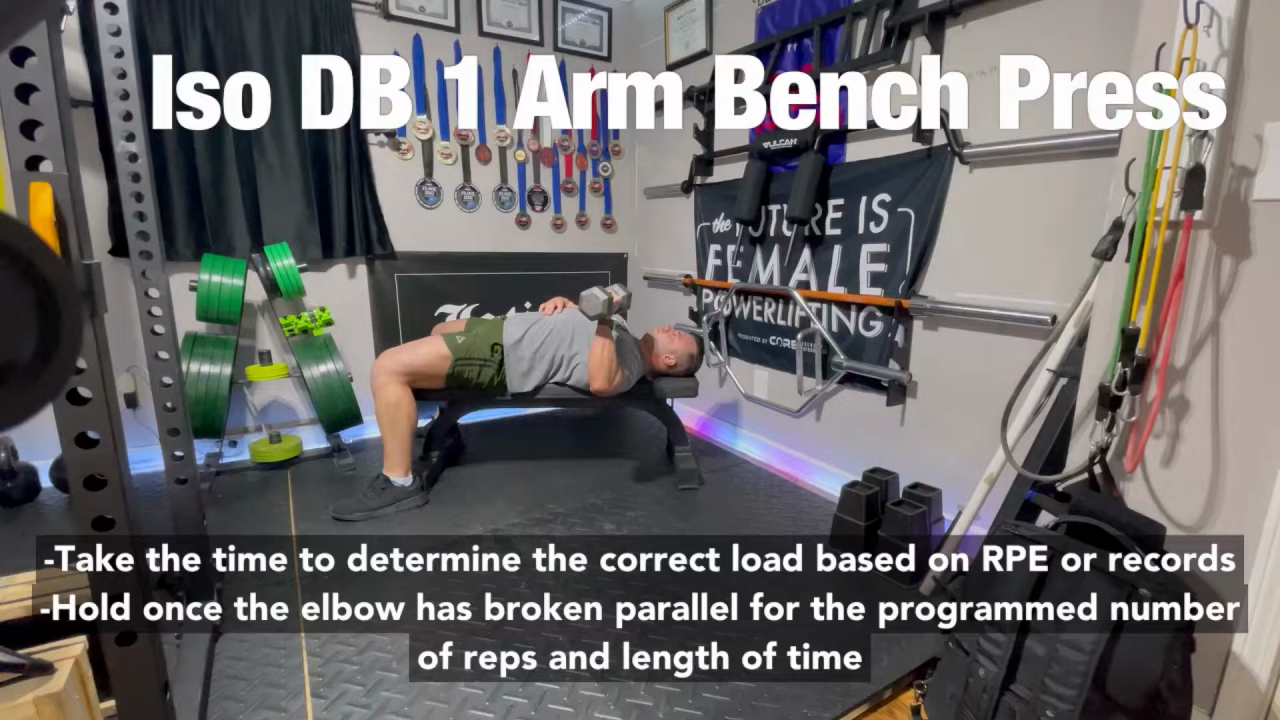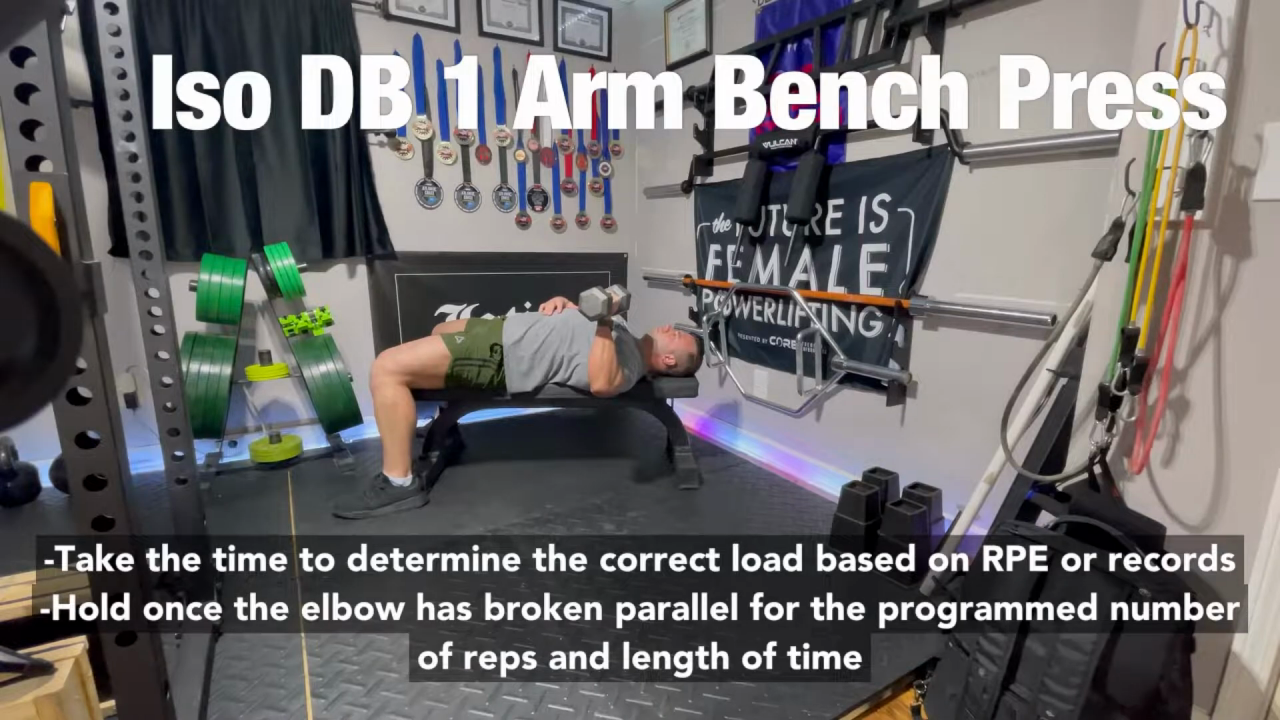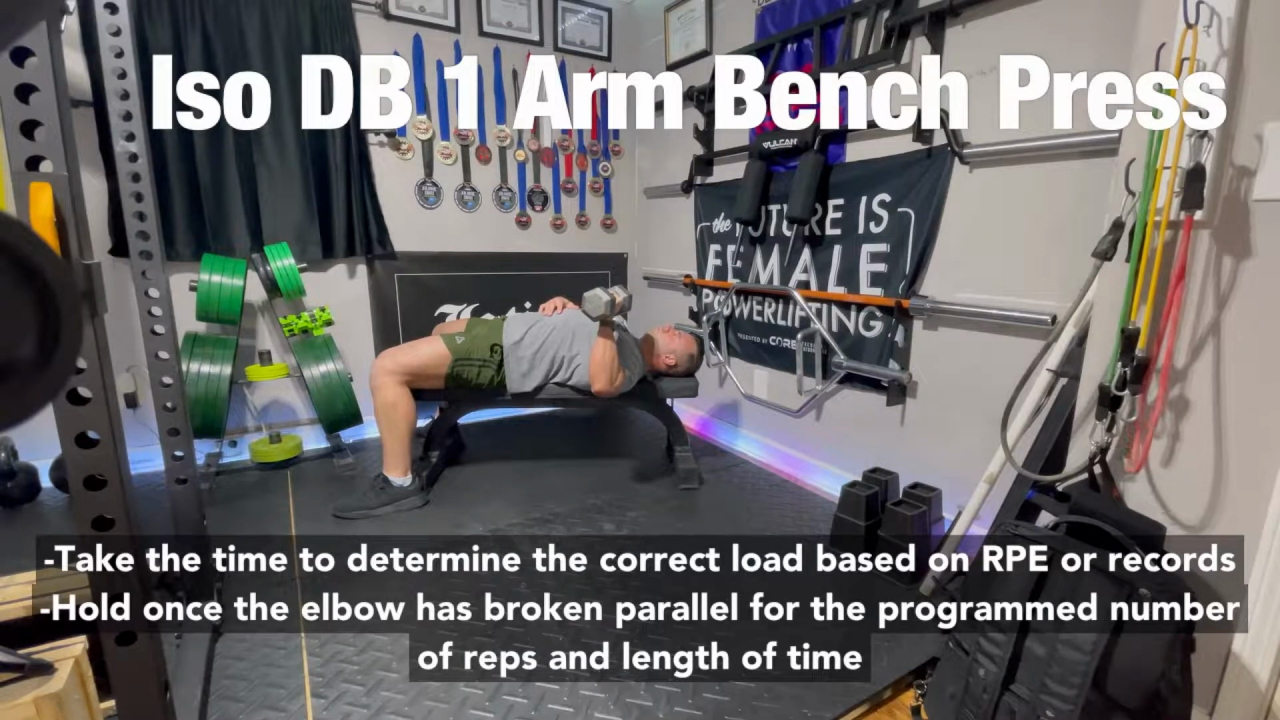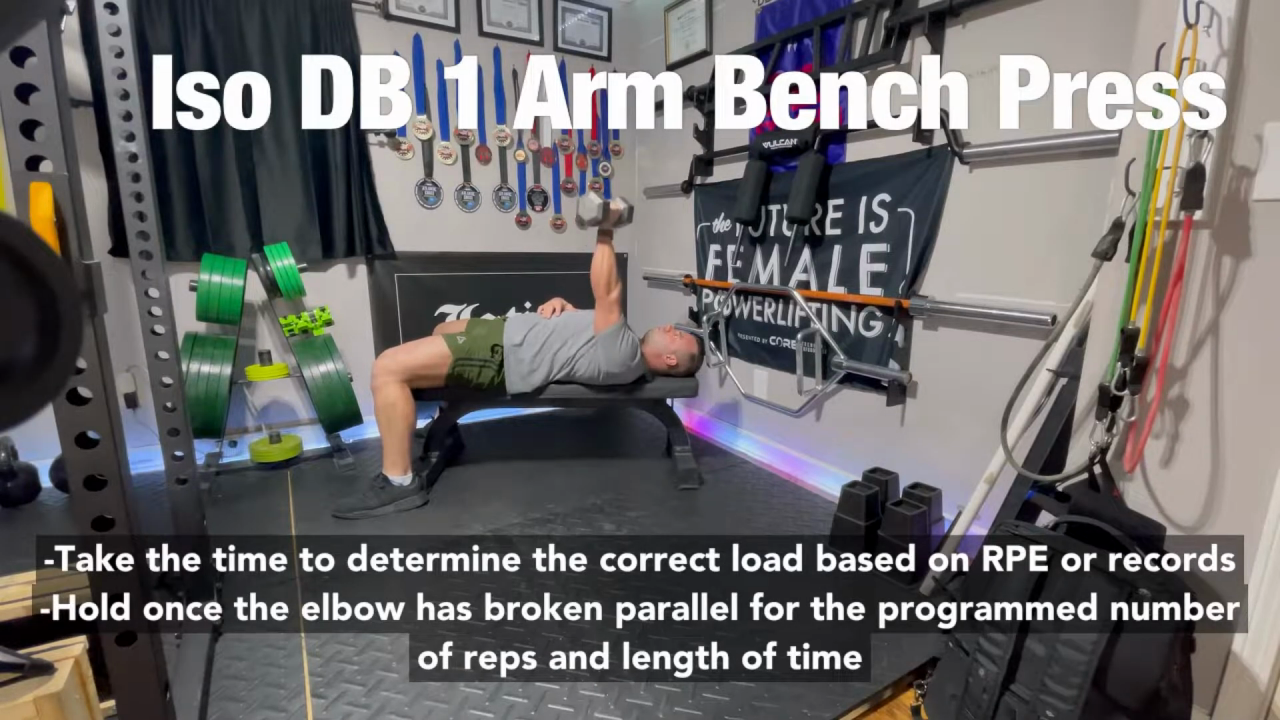
dt=1s
person 1, frame 1
left shoulder: (629, 365)
right shoulder: (628, 338)
left elbow: (601, 383)
right elbow: (583, 319)
left wrist: (604, 323)
right wrist: (563, 301)
left hip: (503, 355)
left knee: (389, 367)
right knee: (440, 330)
left ankle: (399, 483)
person 1, frame 2
left shoulder: (629, 365)
right shoulder: (626, 337)
left elbow: (601, 384)
right elbow: (584, 317)
left wrist: (603, 323)
right wrist: (562, 301)
left hip: (502, 355)
left knee: (388, 367)
right knee: (441, 330)
left ankle: (399, 483)
person 1, frame 3
left shoulder: (630, 366)
right shoulder: (628, 340)
left elbow: (602, 385)
right elbow: (584, 323)
left wrist: (605, 324)
right wrist: (563, 301)
left hip: (503, 355)
left knee: (388, 368)
right knee: (442, 329)
left ankle: (398, 483)
person 1, frame 4
left shoulder: (622, 358)
right shoulder: (628, 343)
left elbow: (607, 296)
right elbow: (595, 314)
left wrist: (604, 234)
right wrist: (561, 303)
left hip: (504, 354)
right hip: (510, 331)
left knee: (388, 367)
right knee: (442, 329)
left ankle: (399, 482)
